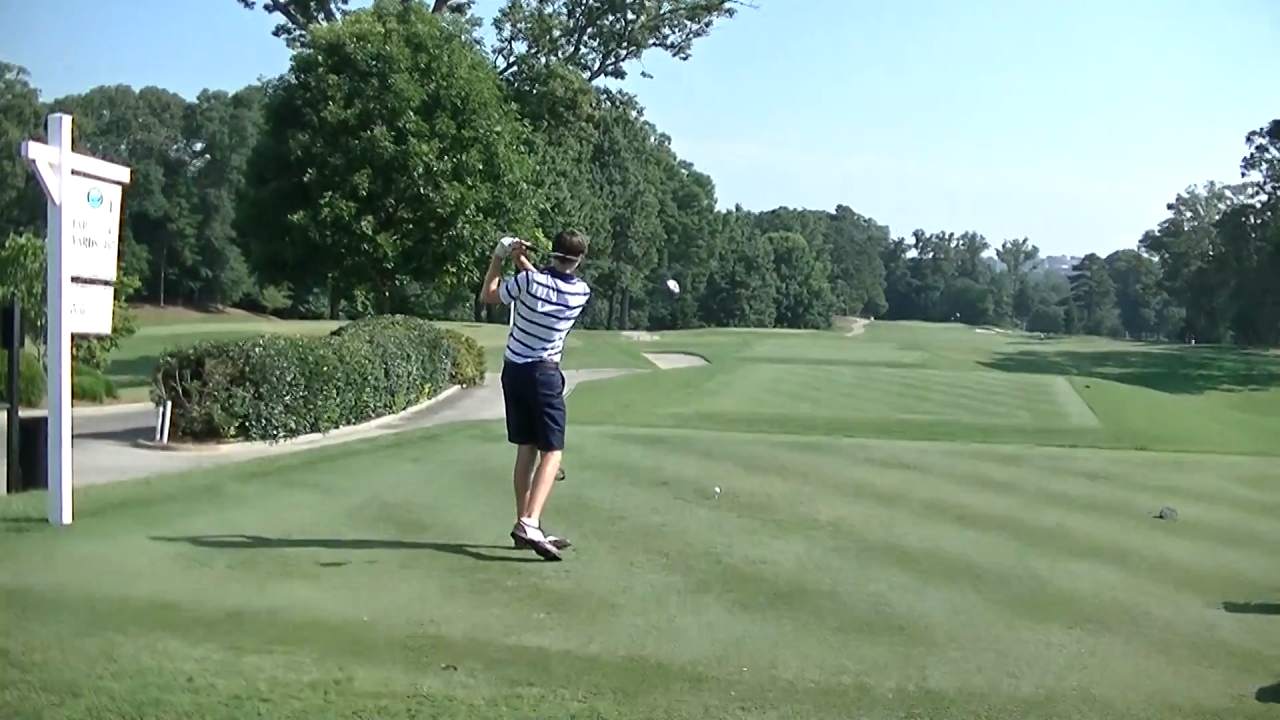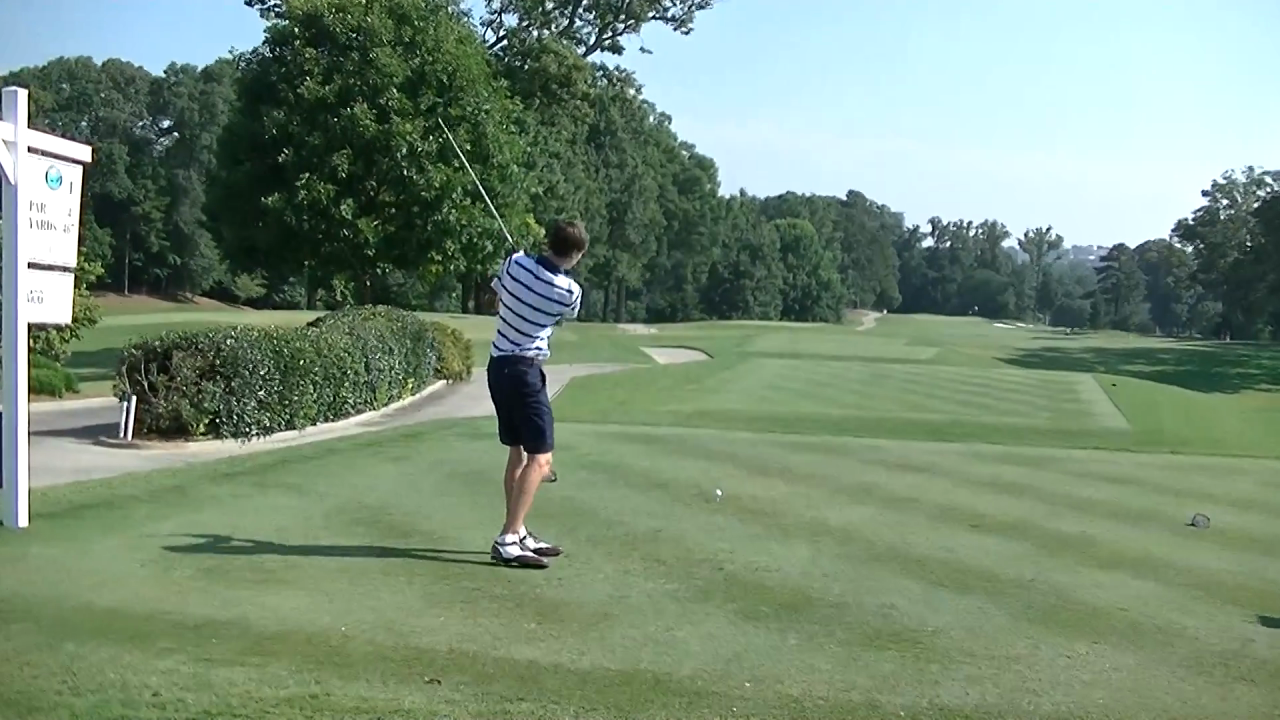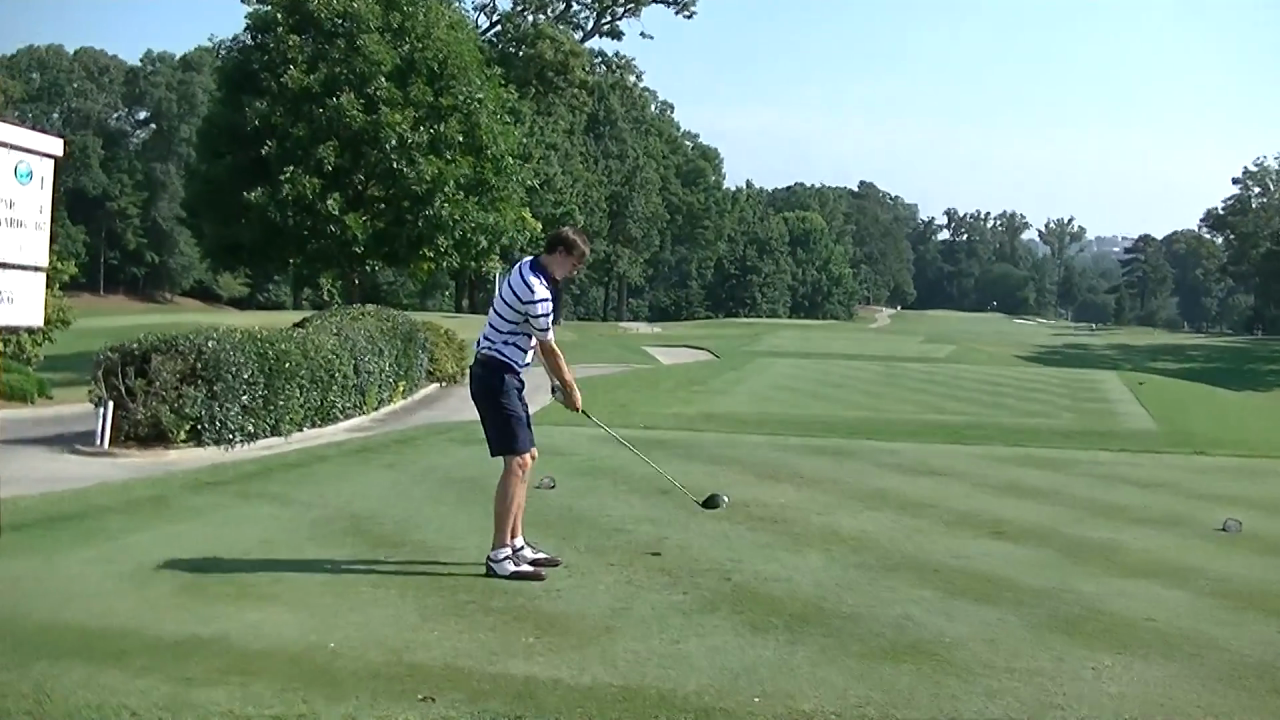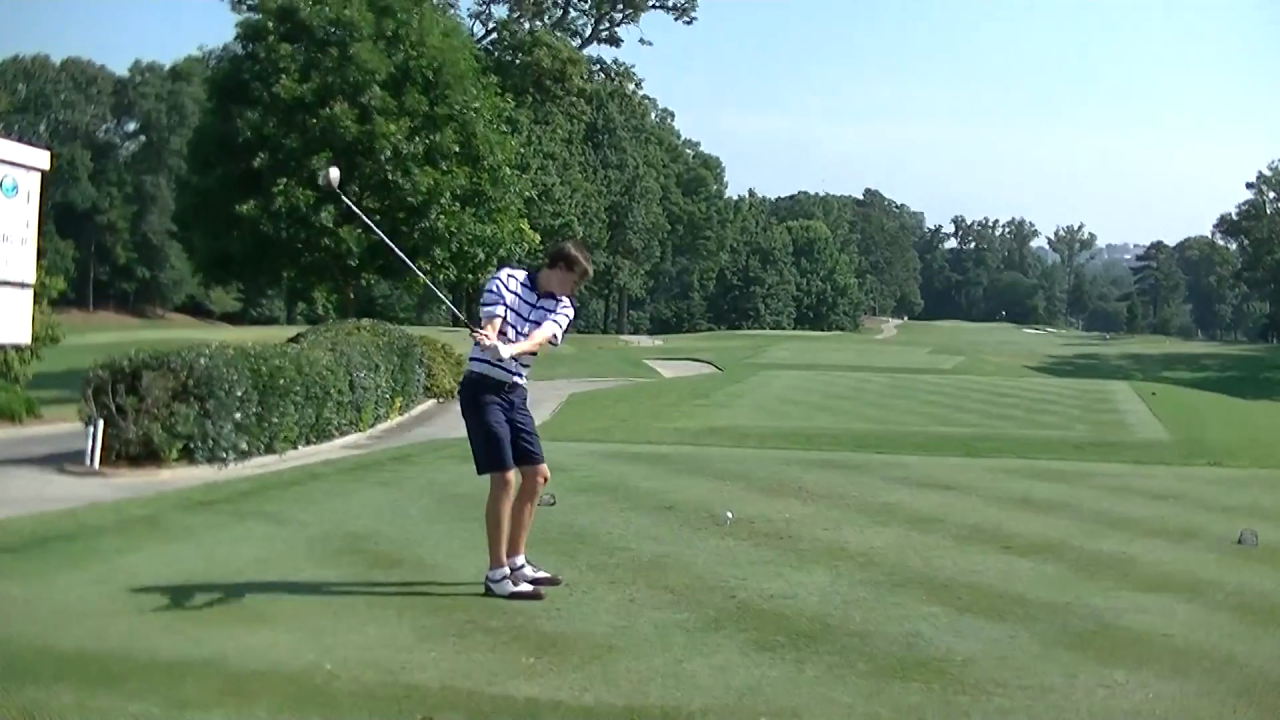
dt=0.3s
person 1, frame 1
left shoulder: (527, 281)
right shoulder: (582, 293)
left elbow: (487, 297)
left wrist: (499, 257)
right wrist: (521, 259)
left hip: (513, 371)
right hip: (544, 374)
left knee: (526, 450)
right knee: (551, 453)
left ankle: (526, 524)
right ankle: (529, 524)
person 1, frame 2
left shoulder: (514, 263)
right shoulder: (570, 291)
left hip: (500, 366)
right hip: (523, 371)
left knee: (519, 452)
right knee: (541, 458)
left ankle: (518, 533)
right ankle: (507, 541)
person 1, frame 3
left shoulder: (527, 266)
right shoulder: (538, 293)
right elbow: (549, 350)
left wrist: (555, 382)
right wrist: (570, 389)
left hip: (502, 374)
right hip: (496, 375)
left knee: (524, 457)
right knee: (519, 462)
left ankle: (515, 544)
person 1, frame 4
left shoulder: (563, 309)
right shoulder: (505, 279)
left elbow: (538, 340)
right elbow: (488, 332)
left wrist: (509, 349)
right wrist: (488, 340)
left hip: (515, 393)
right hip: (481, 389)
left knee: (537, 475)
right knee: (505, 479)
